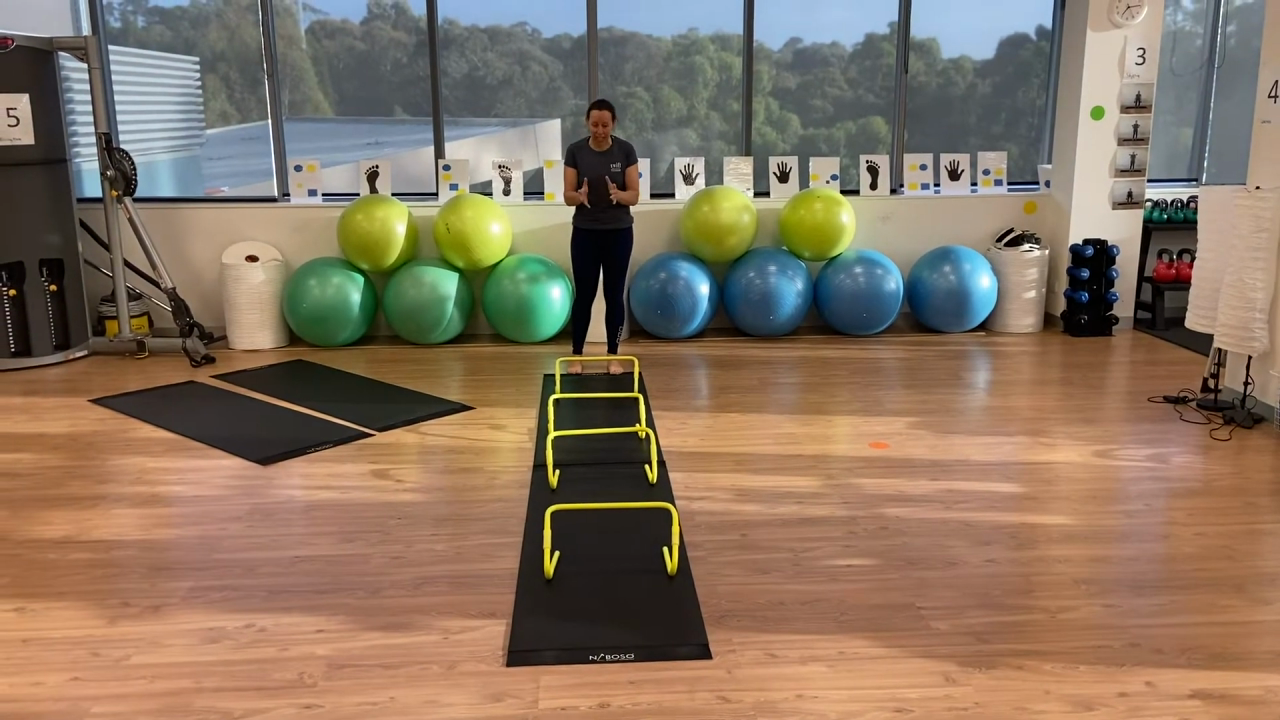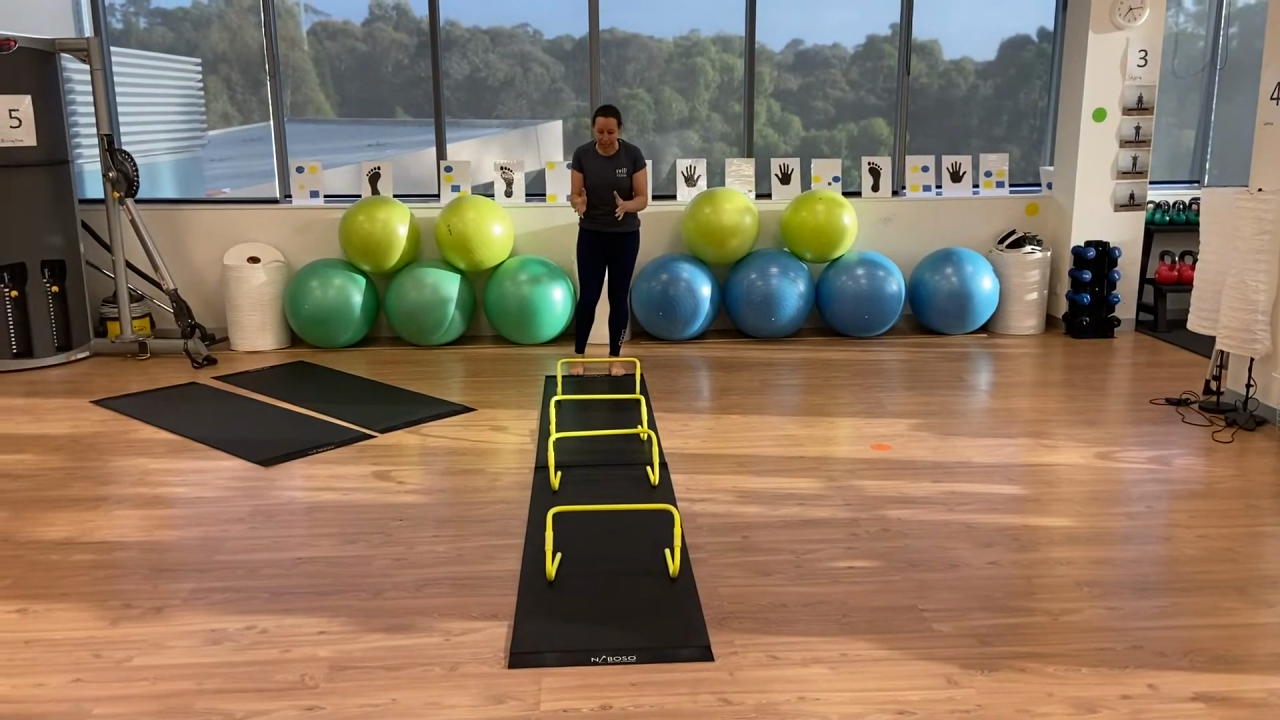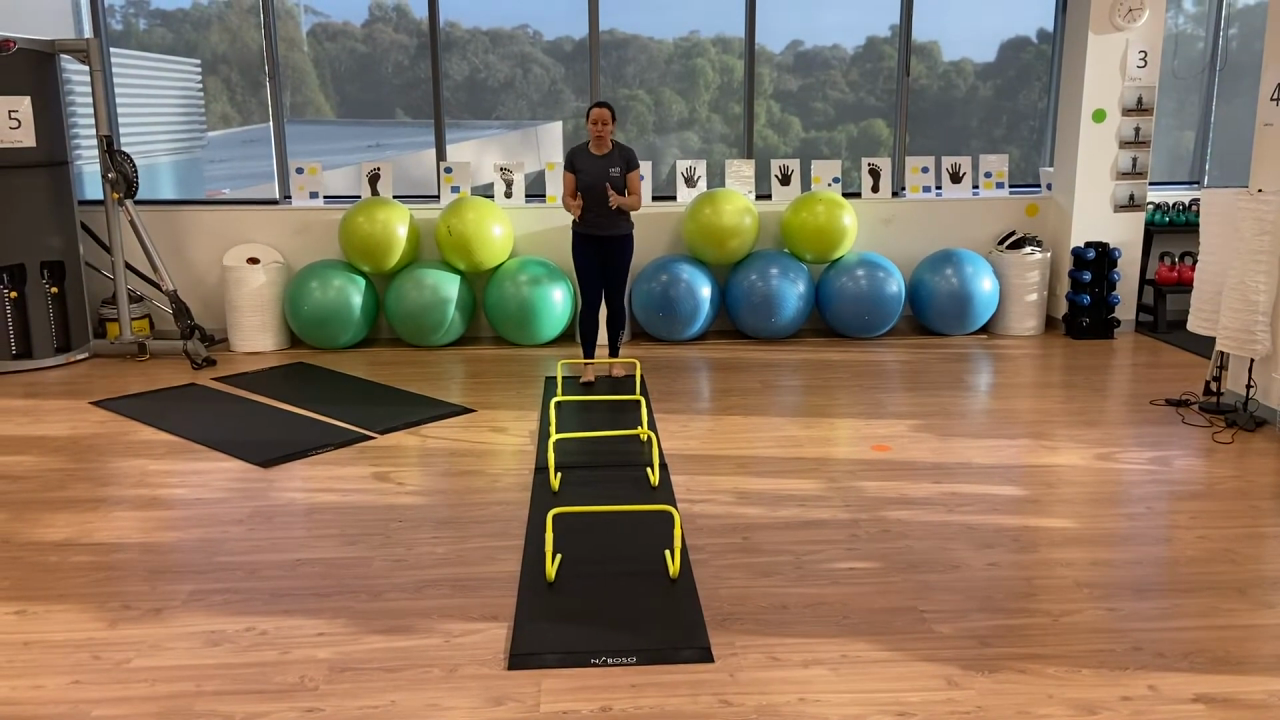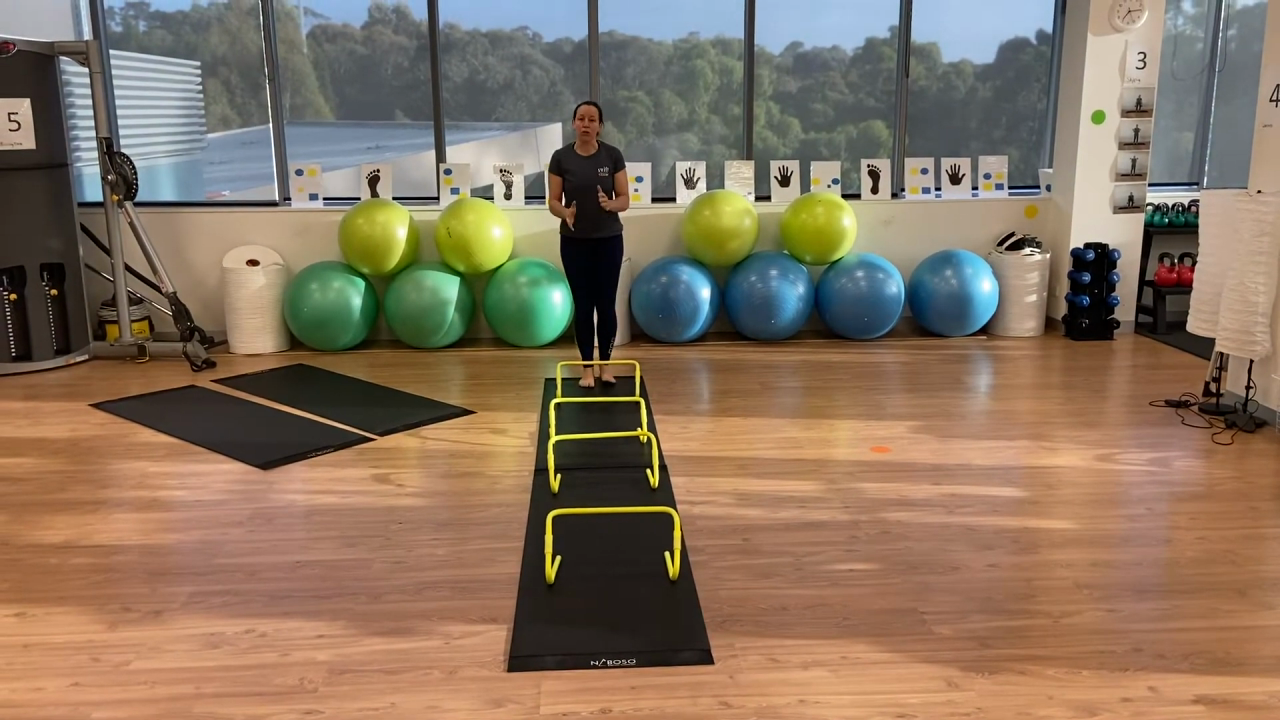
dt=0.5s
person 1, frame 1
left shoulder: (626, 150)
right shoulder: (575, 151)
left elbow: (634, 195)
right elbow: (568, 195)
left wrist: (618, 194)
right wrist: (580, 196)
left hip: (619, 232)
right hip: (585, 232)
left knee: (614, 294)
right knee: (584, 294)
left ankle: (613, 355)
right ankle: (576, 355)
person 1, frame 2
left shoulder: (633, 154)
right shoulder: (582, 154)
left elbow: (642, 198)
right elbow: (575, 194)
left wrist: (626, 205)
right wrist: (579, 203)
left hip: (625, 235)
right hip: (591, 234)
left knee: (618, 297)
right knee: (588, 296)
left ankle: (615, 357)
right ankle: (579, 355)
person 1, frame 3
left shoulder: (626, 155)
right shoulder: (574, 156)
left elbow: (636, 200)
right elbow: (568, 196)
left wrist: (618, 199)
right wrist: (573, 207)
left hip: (619, 238)
right hip: (585, 239)
left knee: (615, 300)
right knee: (590, 301)
left ankle: (615, 358)
right ankle: (588, 364)
person 1, frame 4
left shoulder: (613, 155)
right shoulder: (560, 157)
left elbow: (624, 199)
right elbow: (553, 201)
left wrist: (611, 204)
right wrist: (564, 213)
left hip: (608, 239)
right hip: (574, 241)
left knee: (605, 304)
right knee: (583, 304)
left ankle: (605, 363)
right ankle: (587, 367)
